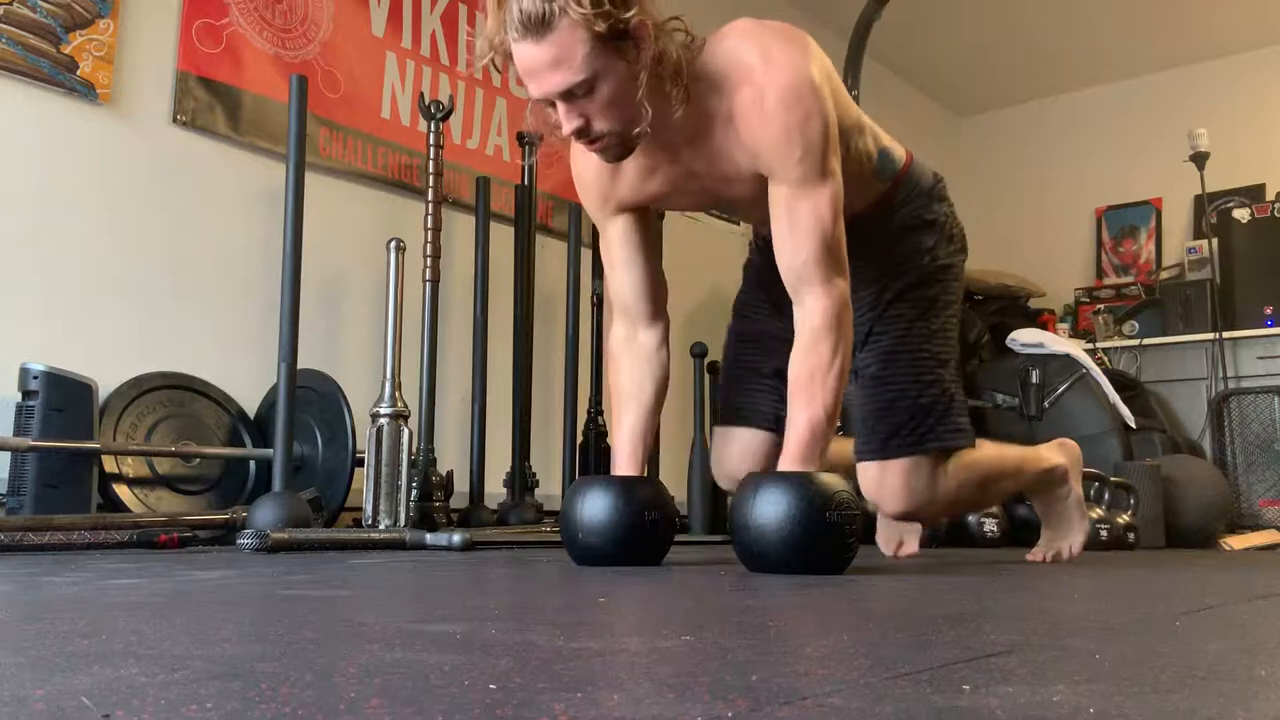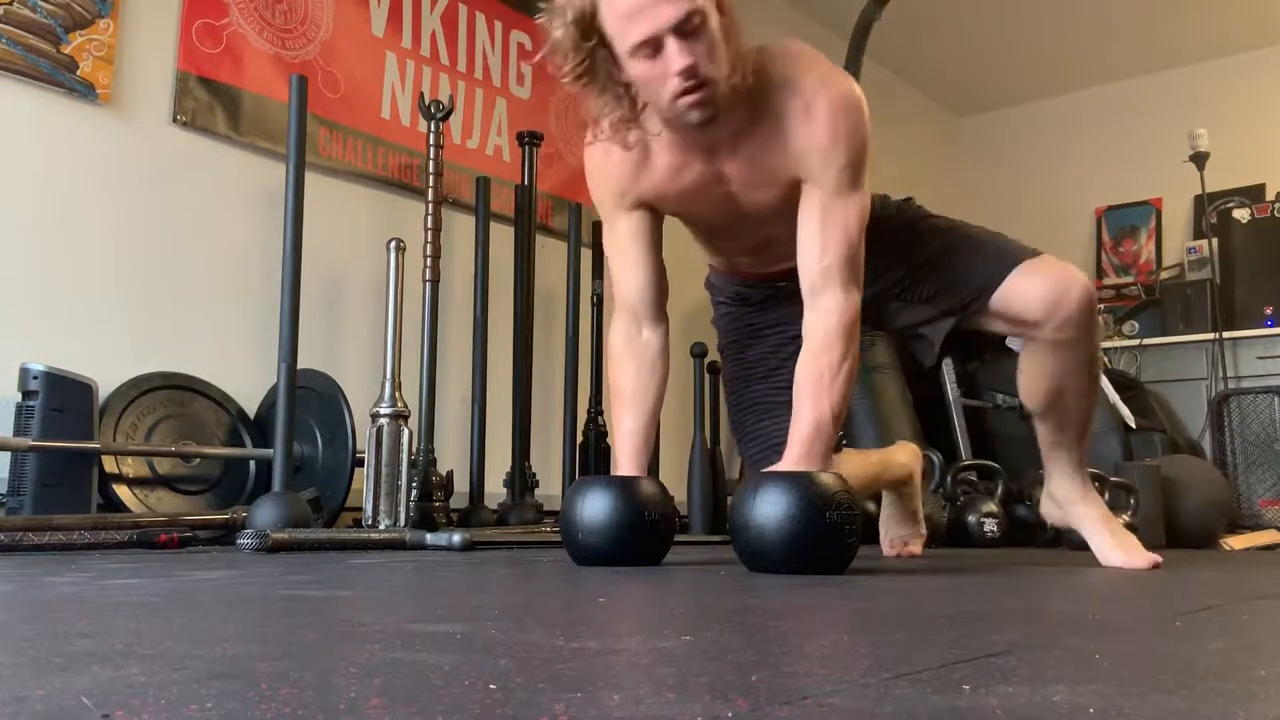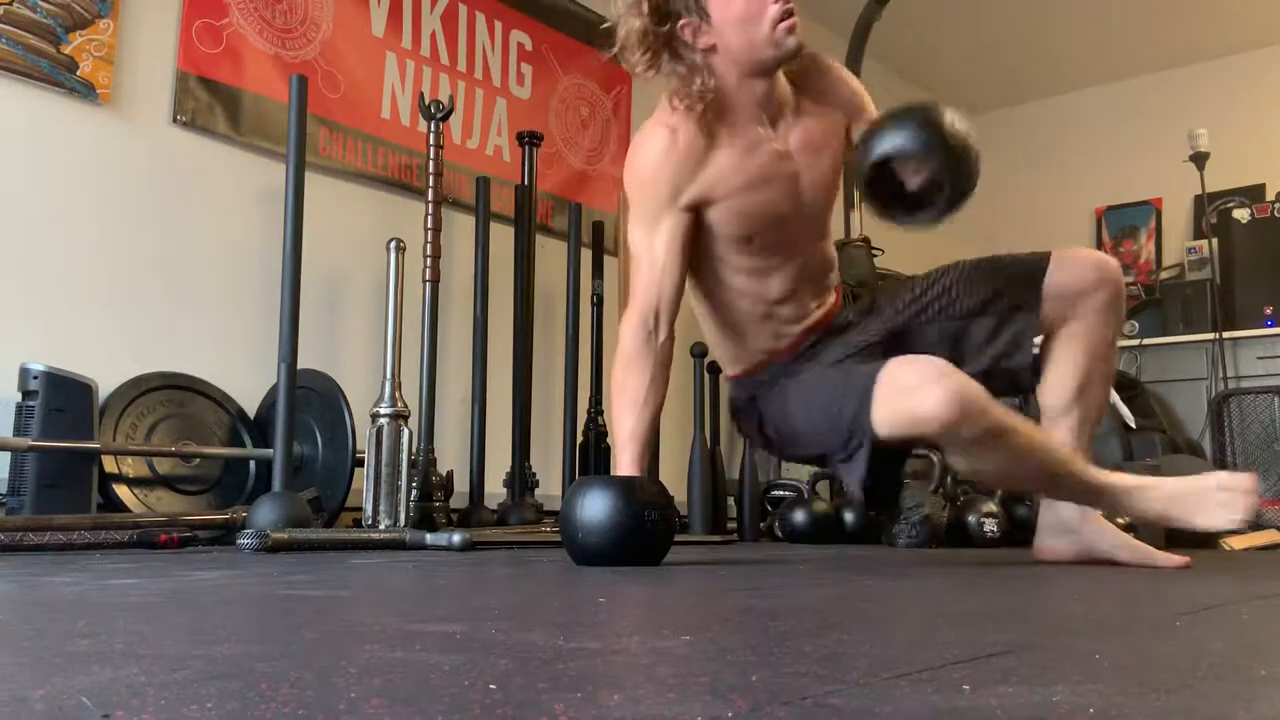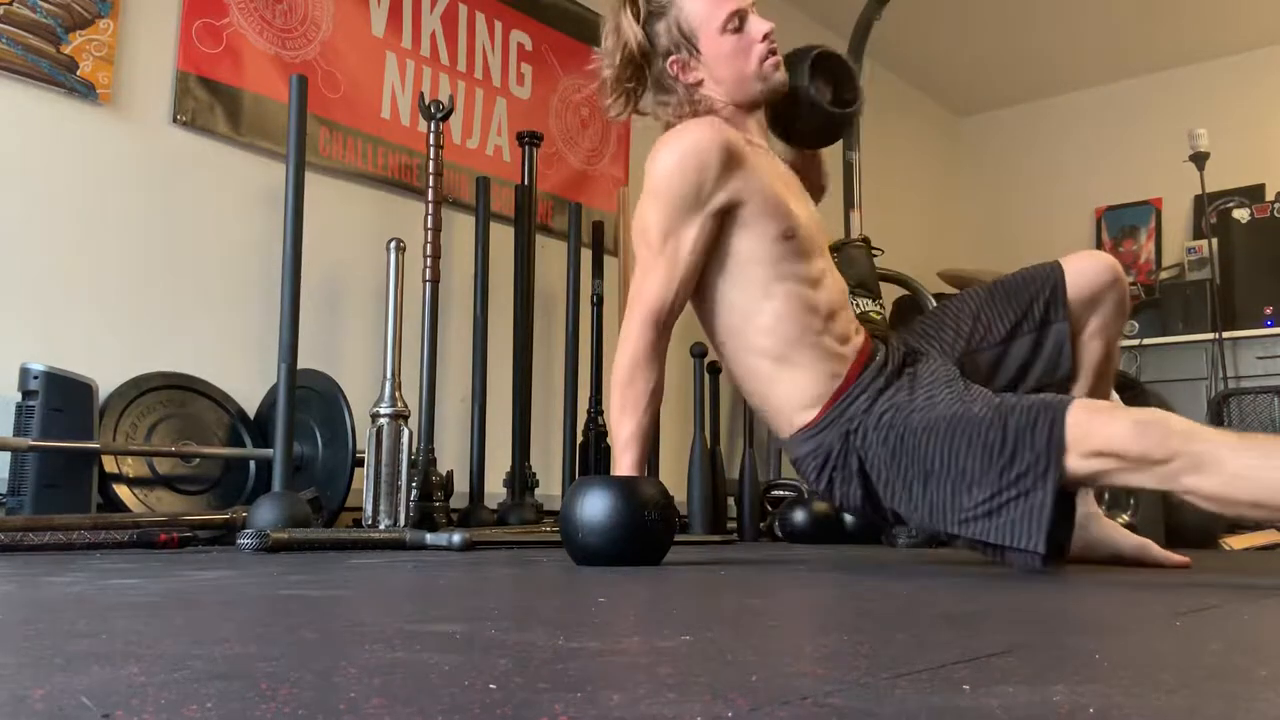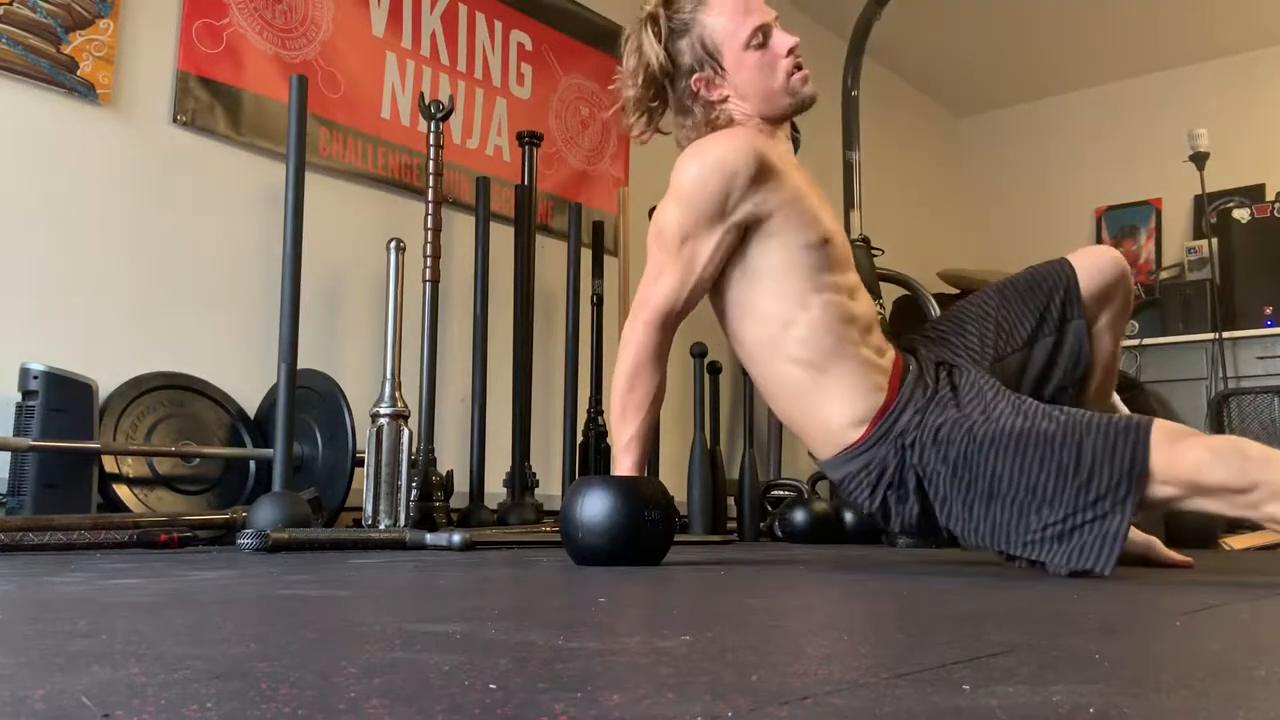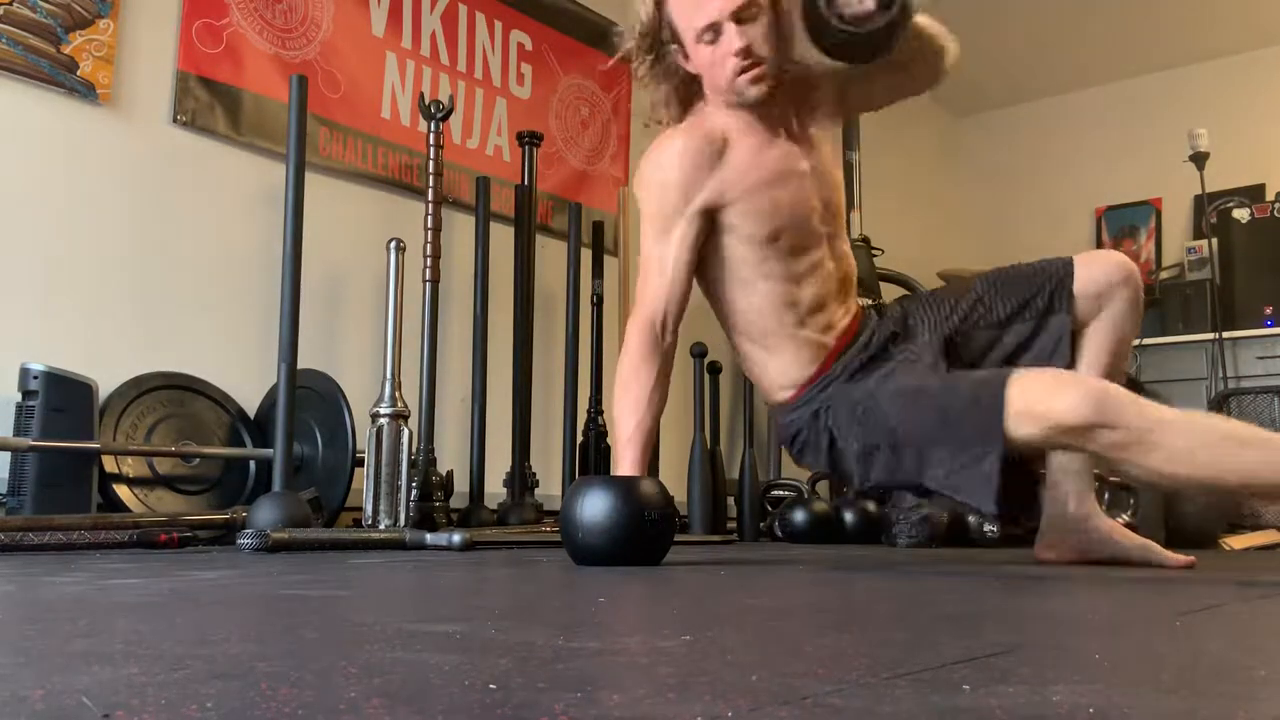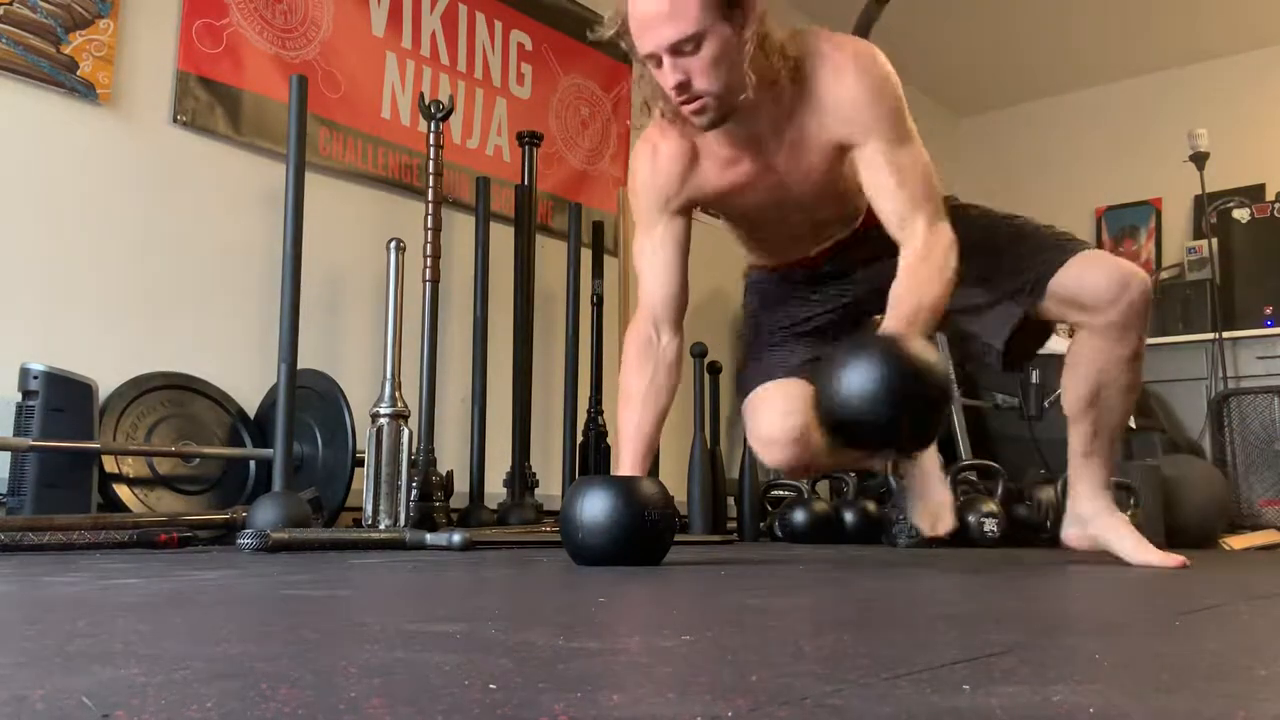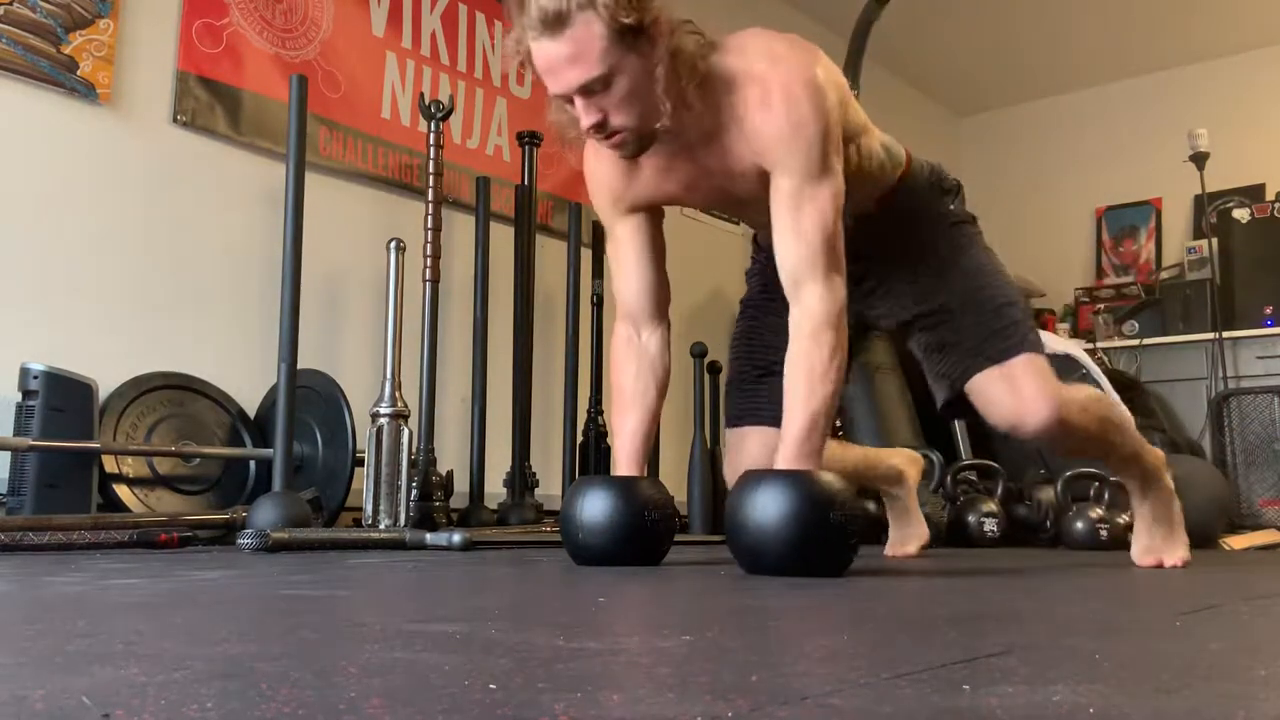
dt=0.5s
person 1, frame 1
left shoulder: (768, 85)
right shoulder: (599, 165)
left elbow: (822, 301)
right elbow: (637, 326)
left wrist: (796, 478)
left hip: (894, 222)
right hip: (784, 242)
left knee: (899, 489)
right knee: (738, 471)
left ankle: (1051, 471)
right ankle: (871, 451)
person 1, frame 2
left shoulder: (817, 99)
right shoulder: (618, 153)
left elbow: (832, 307)
right elbow: (638, 327)
left wrist: (802, 469)
left hip: (867, 239)
right hip: (752, 288)
left knee: (1064, 298)
left ankle: (1068, 487)
right ankle: (896, 472)
person 1, frame 3
left shoulder: (817, 84)
right shoulder: (674, 145)
left elbow: (923, 177)
right elbow: (648, 324)
left hip: (851, 328)
right hip: (781, 389)
left knee: (1091, 278)
right knee: (937, 395)
left ankle: (1066, 518)
right ankle: (1113, 492)
person 1, frame 4
left shoulder: (752, 146)
right shoulder: (696, 149)
right elbow: (647, 322)
left hip: (892, 366)
right hip: (859, 431)
left knee: (1097, 278)
right knee: (1125, 438)
left ankle: (1072, 517)
person 1, frame 5
left shoulder: (761, 158)
right shoulder: (726, 161)
right elbow: (650, 320)
right wrist: (626, 485)
left hip: (917, 378)
right hip: (904, 446)
left knee: (1103, 272)
right knee: (1210, 468)
left ankle: (1085, 512)
person 1, frame 6
left shoulder: (805, 93)
right shoulder: (689, 156)
left elbow: (935, 61)
right elbow: (651, 326)
right wrist: (626, 485)
left hip: (884, 337)
right hip: (835, 407)
left knee: (1110, 279)
right knee: (1067, 405)
left ankle: (1070, 514)
person 1, frame 7
left shoulder: (843, 75)
right shoulder: (662, 158)
left elbow: (929, 238)
right elbow: (656, 328)
left wrist: (899, 343)
right wrist: (627, 485)
left hip: (898, 229)
right hip: (793, 279)
left knee: (1119, 290)
right knee: (778, 442)
left ankle: (1088, 508)
right ankle: (902, 452)
person 1, frame 8
left shoulder: (778, 88)
right shoulder: (611, 163)
left elbow: (818, 295)
right elbow: (639, 327)
left wrist: (795, 473)
right wrist: (625, 486)
left hip: (907, 217)
right hip: (785, 248)
left knee: (1033, 412)
right knee: (751, 479)
left ankle: (1150, 481)
right ankle: (894, 472)
